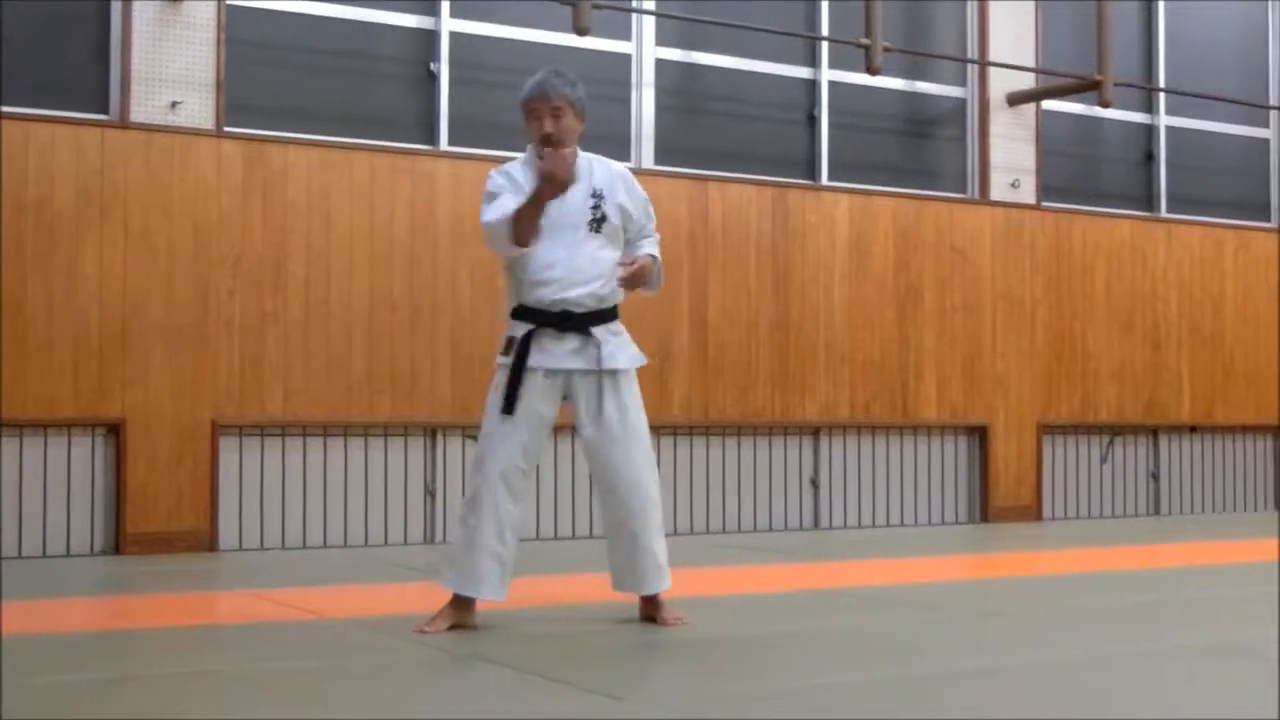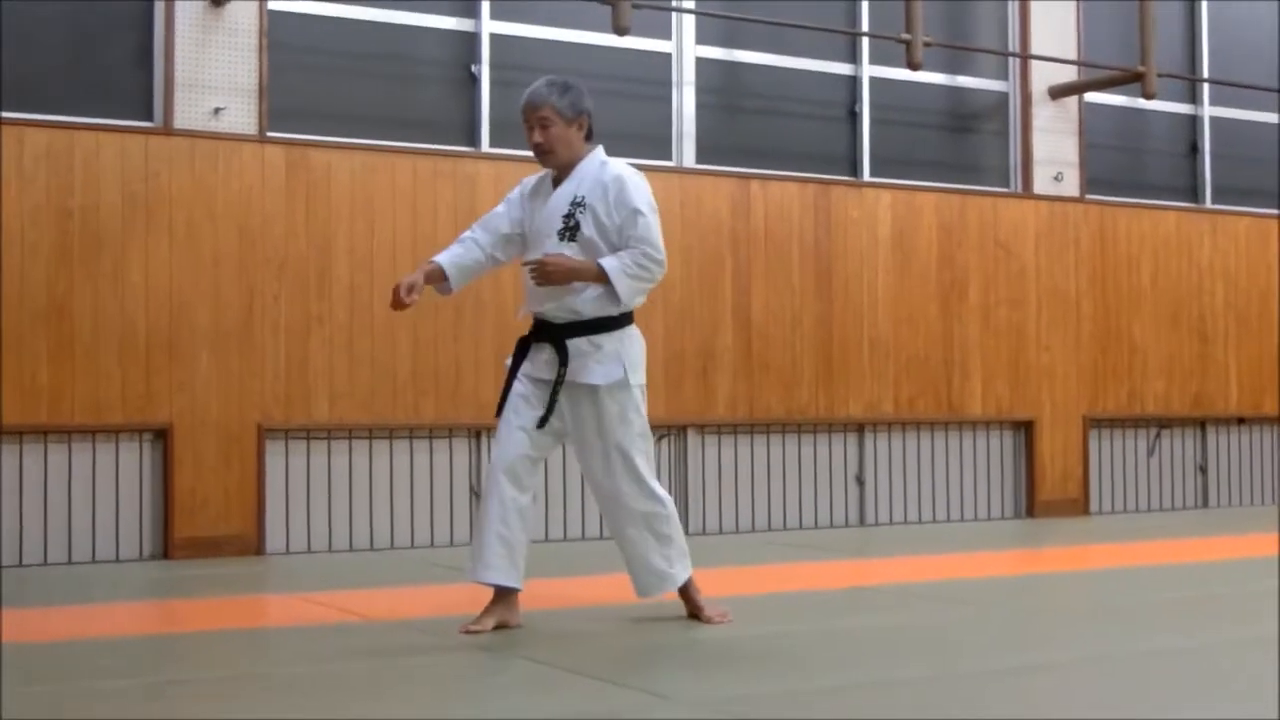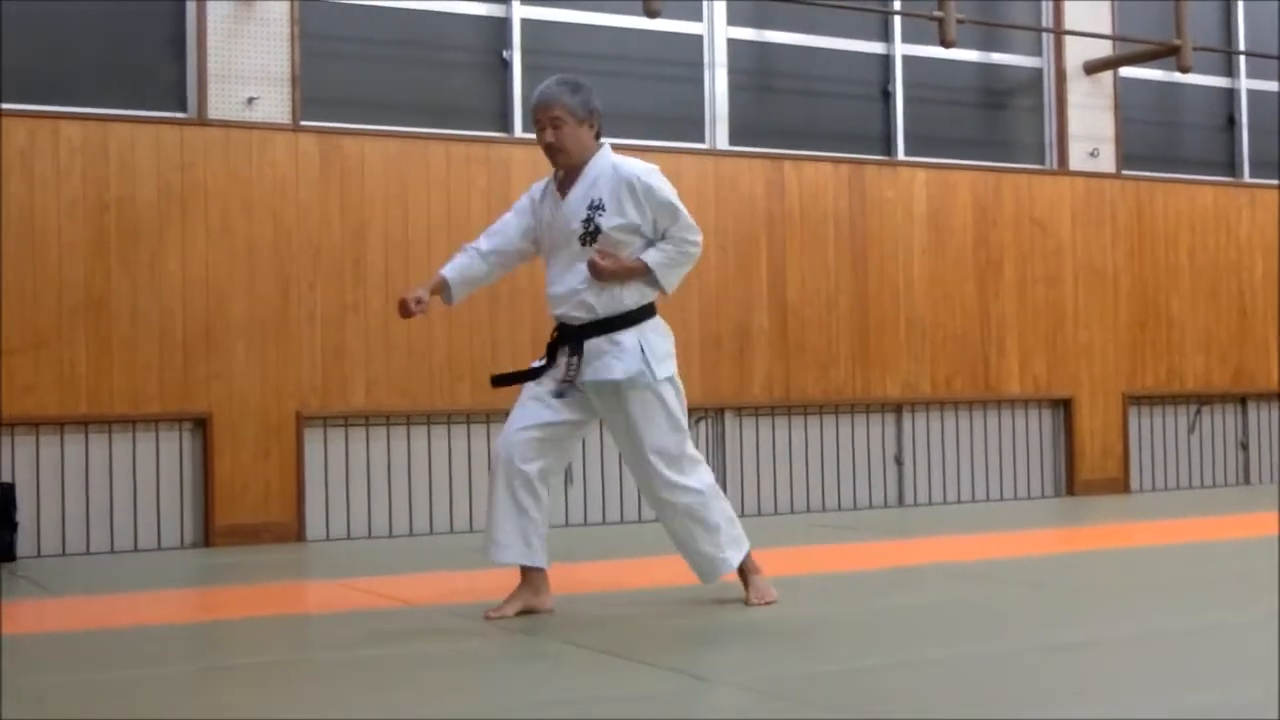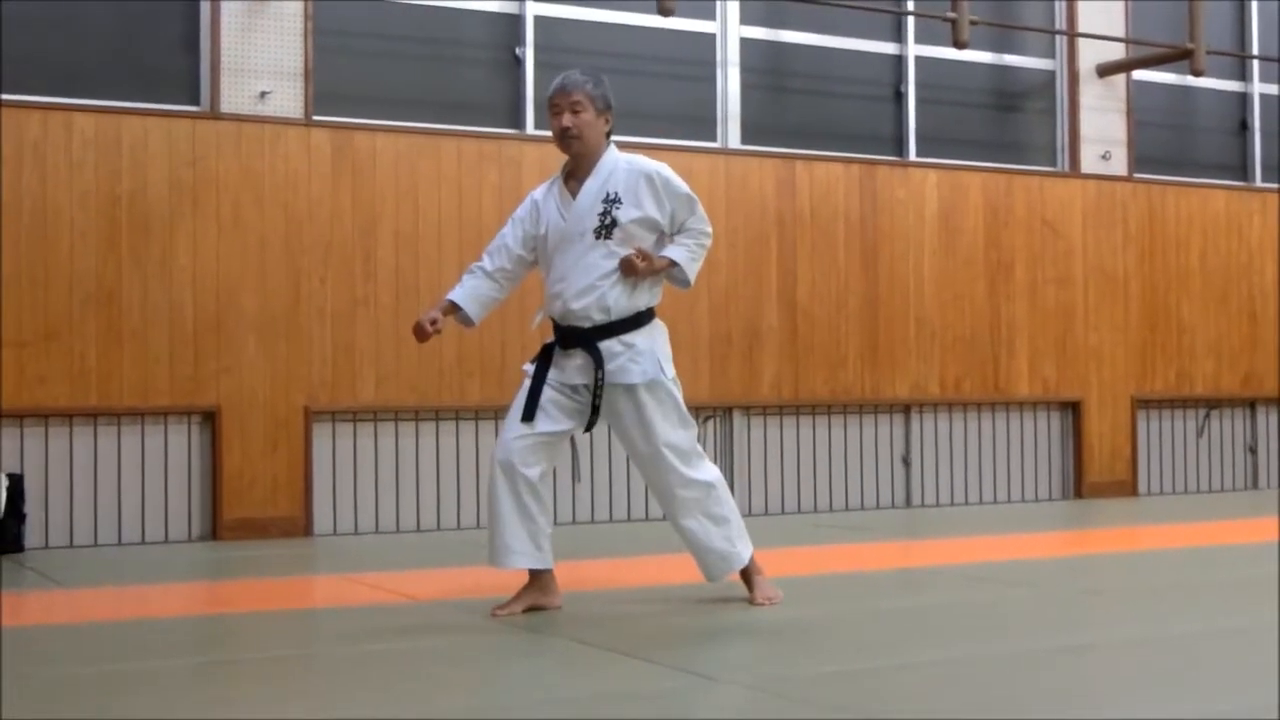
dt=1s
person 1, frame 1
left shoulder: (615, 177)
right shoulder: (513, 178)
left elbow: (646, 237)
right elbow: (506, 241)
left wrist: (645, 266)
right wrist: (542, 195)
left hip: (602, 344)
right hip: (534, 345)
left knee: (630, 472)
right knee: (499, 468)
left ankle: (651, 595)
right ankle: (464, 601)
person 1, frame 2
left shoulder: (620, 182)
right shoulder: (531, 192)
left elbow: (650, 261)
right elbow: (480, 243)
left wrist: (578, 270)
right wrist: (424, 274)
left hip: (603, 352)
right hip: (544, 352)
left knee: (625, 479)
right knee: (509, 466)
left ankle: (686, 588)
right ankle: (504, 598)
person 1, frame 3
left shoulder: (633, 178)
right shoulder: (543, 198)
left elbow: (685, 241)
right elbow: (490, 250)
left wrist: (629, 270)
right wrist: (431, 290)
left hip: (631, 350)
right hip: (570, 354)
left knee: (669, 467)
right knee: (517, 454)
left ankle: (744, 567)
right ankle: (534, 584)
person 1, frame 4
left shoulder: (646, 176)
right shoulder: (541, 201)
left elbow: (698, 230)
right elbow: (497, 267)
left wrist: (663, 263)
right wrist: (443, 310)
left hip: (633, 349)
right hip: (565, 355)
left knee: (678, 463)
right knee: (515, 455)
left ankle: (749, 568)
right ankle: (540, 582)
